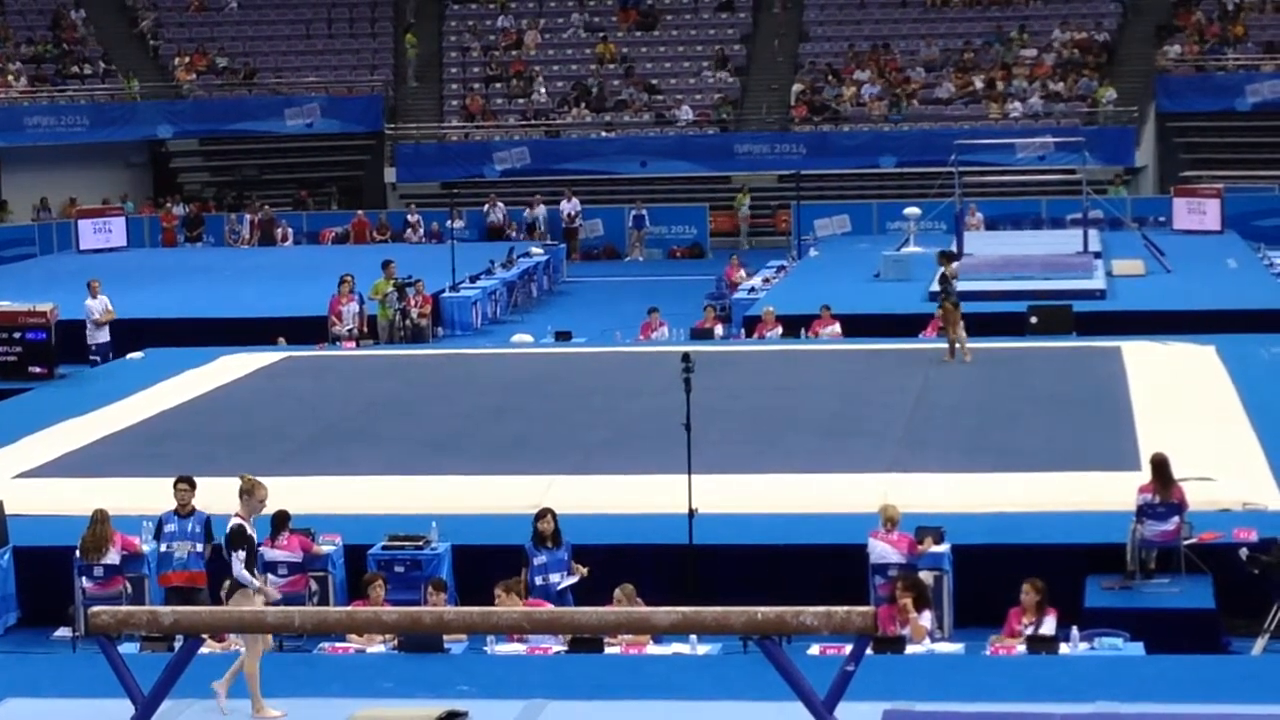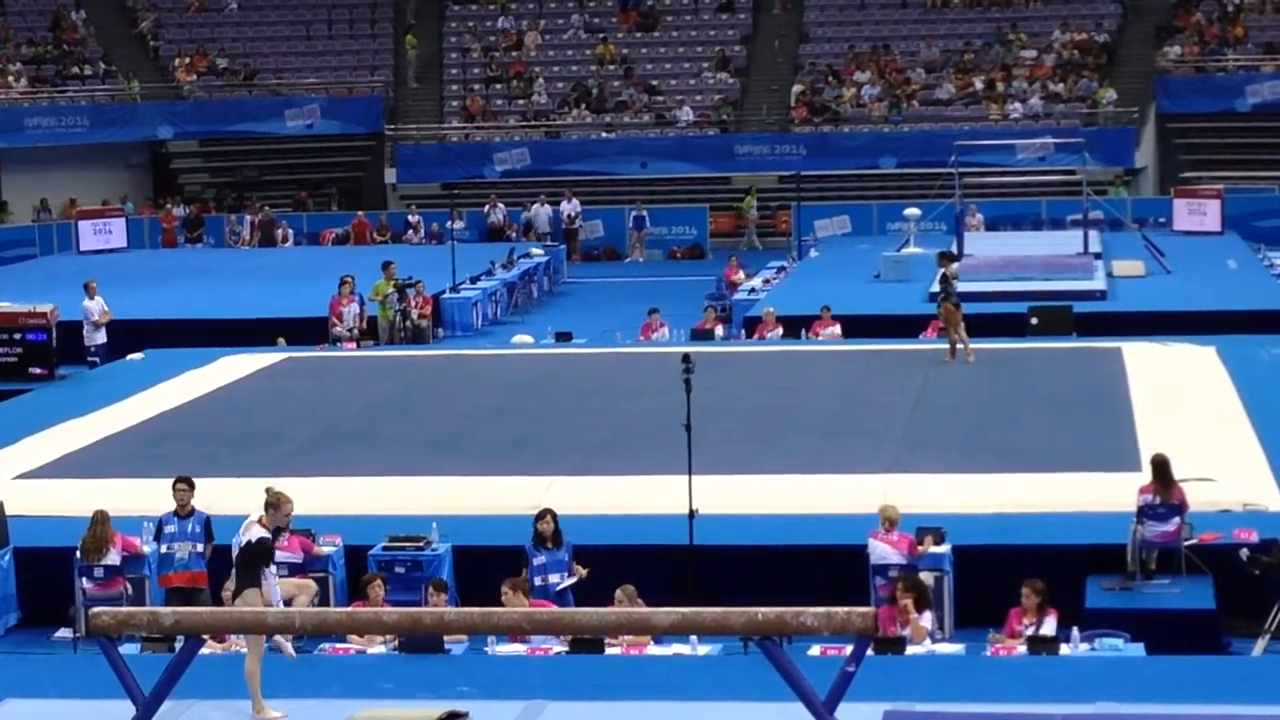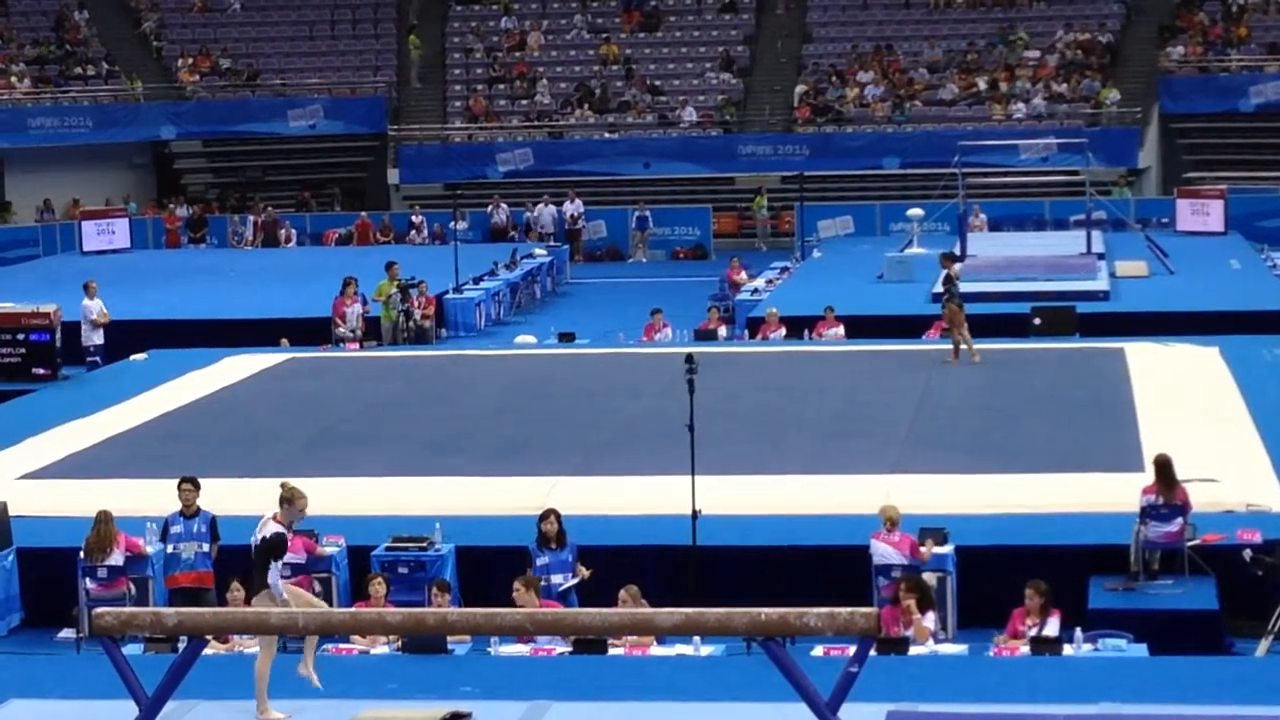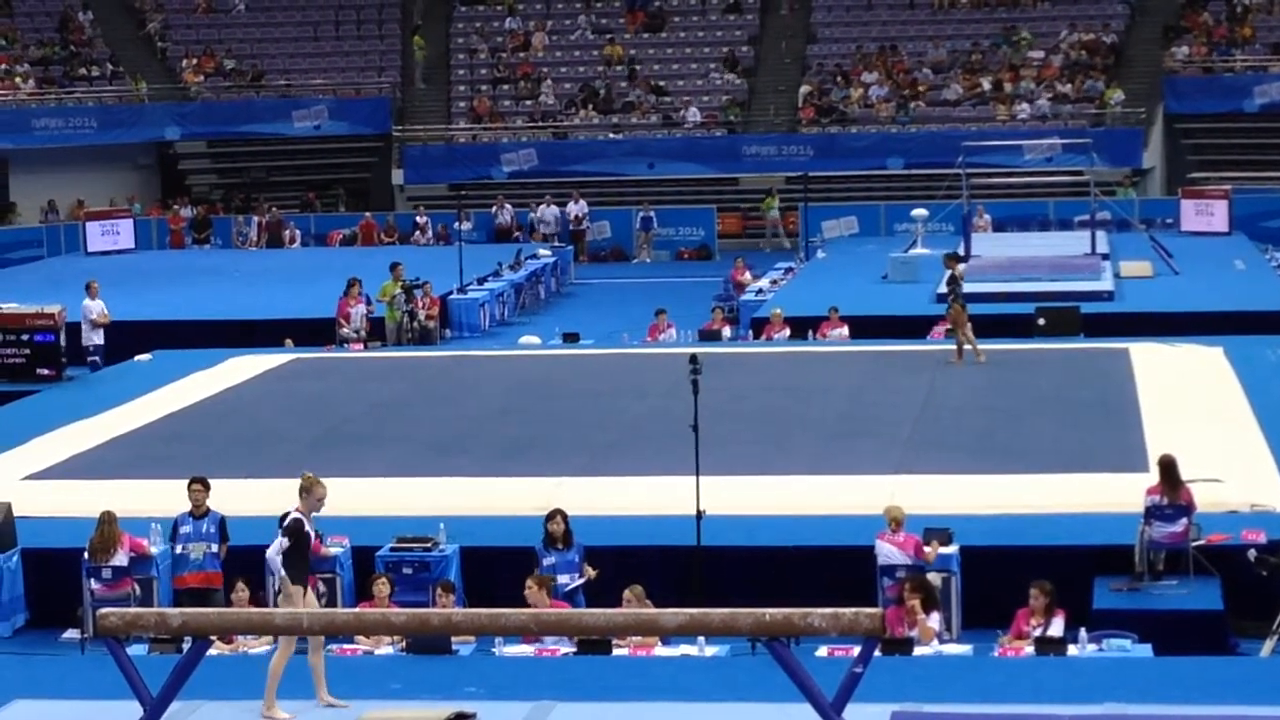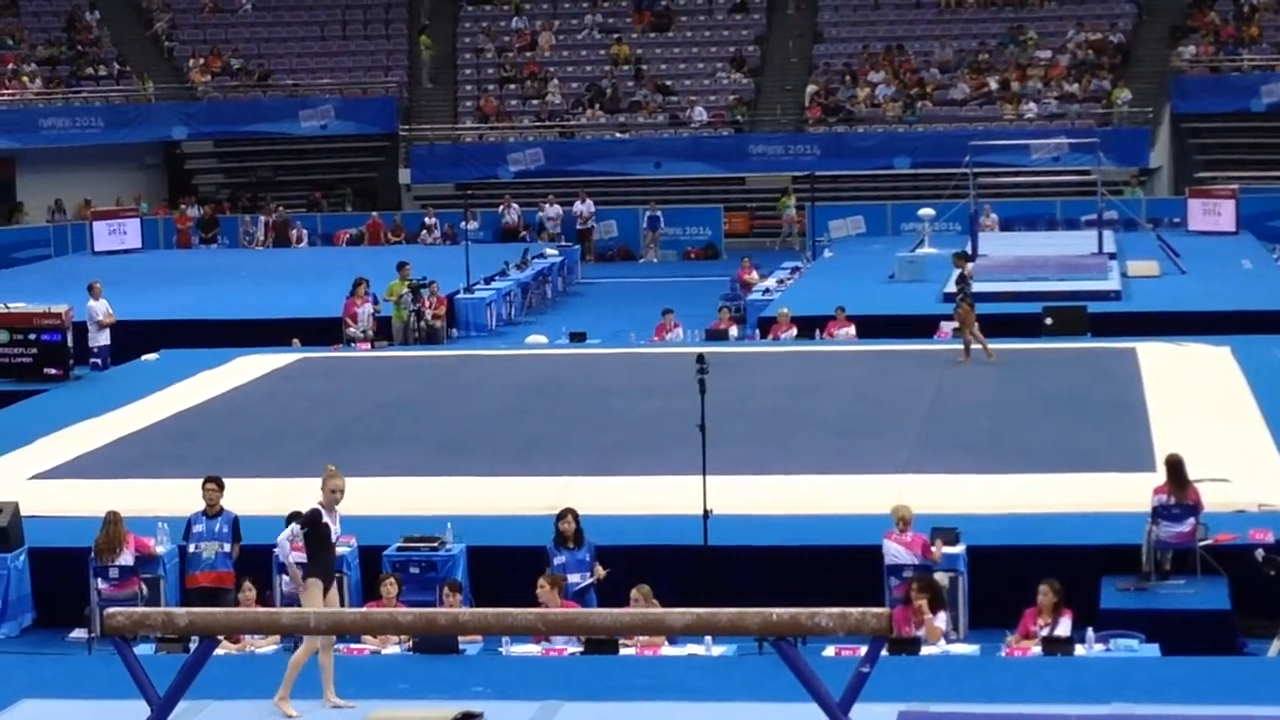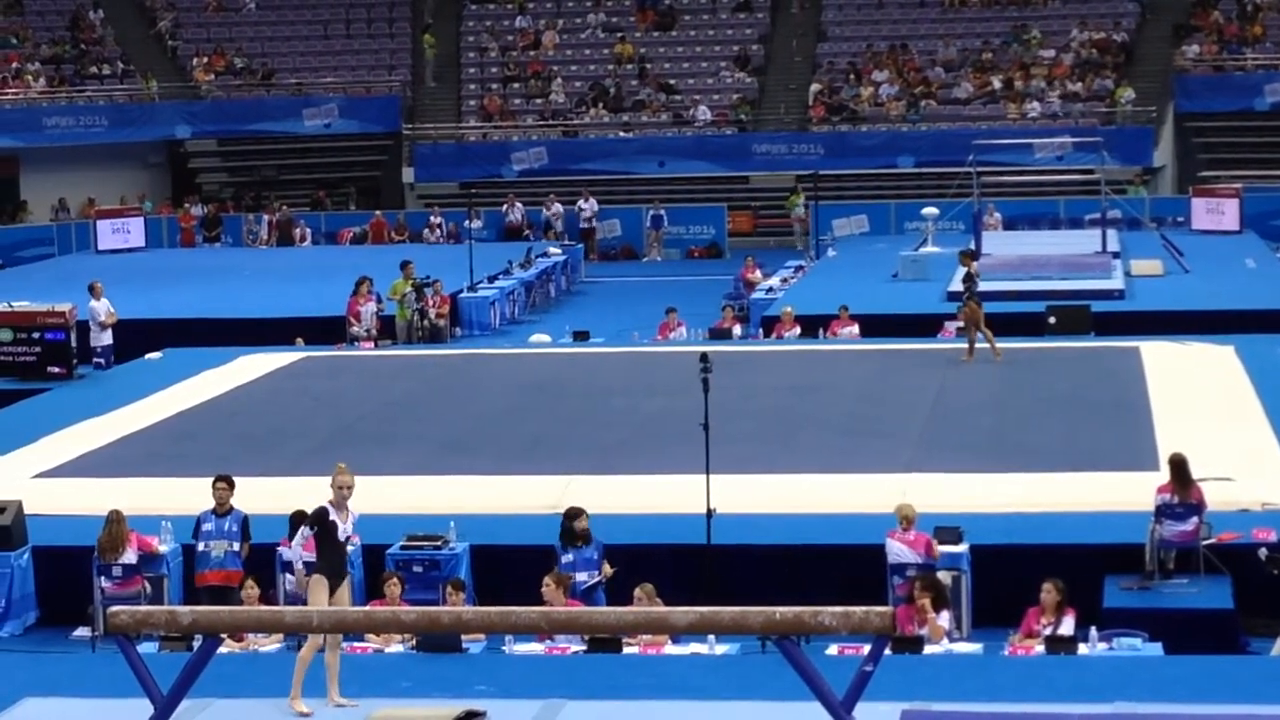
dt=0.3s
person 1, frame 1
left shoulder: (247, 522)
right shoulder: (238, 529)
right elbow: (238, 571)
left wrist: (261, 587)
right wrist: (262, 588)
left hip: (247, 591)
right hip: (240, 594)
left knee: (265, 643)
right knee: (255, 649)
left ankle: (223, 685)
person 1, frame 2
left shoulder: (253, 520)
right shoulder: (264, 542)
left elbow: (236, 546)
right elbow: (270, 581)
left wrist: (238, 571)
left hip: (254, 584)
right hip: (249, 592)
right knee: (256, 651)
left ankle: (283, 635)
person 1, frame 3
left shoulder: (269, 519)
right shoulder: (278, 537)
left elbow: (254, 543)
right elbow: (273, 578)
right wrist: (287, 603)
left hip: (271, 585)
right hip: (265, 592)
left knee: (322, 610)
right knee: (268, 651)
left ankle: (307, 664)
person 1, frame 4
left shoulder: (305, 519)
right shoulder: (295, 523)
right elbow: (272, 554)
right wrist: (283, 580)
left hip: (304, 586)
right hip: (292, 588)
left knee: (317, 641)
right knee: (286, 647)
left ankle: (322, 695)
person 1, frame 5
left shoulder: (336, 516)
right shoulder: (314, 514)
right elbow: (283, 539)
right wrist: (292, 569)
left hip: (329, 581)
right hip: (312, 581)
left knee: (329, 641)
right knee: (312, 643)
left ankle: (329, 695)
right ankle: (282, 696)
person 1, frame 6
left shoulder: (352, 515)
right shoulder: (322, 513)
right elbow: (297, 542)
right wrist: (299, 572)
left hip: (341, 579)
right hip: (321, 578)
left knee: (336, 639)
right knee: (316, 639)
left ankle: (333, 694)
right ankle: (295, 696)
